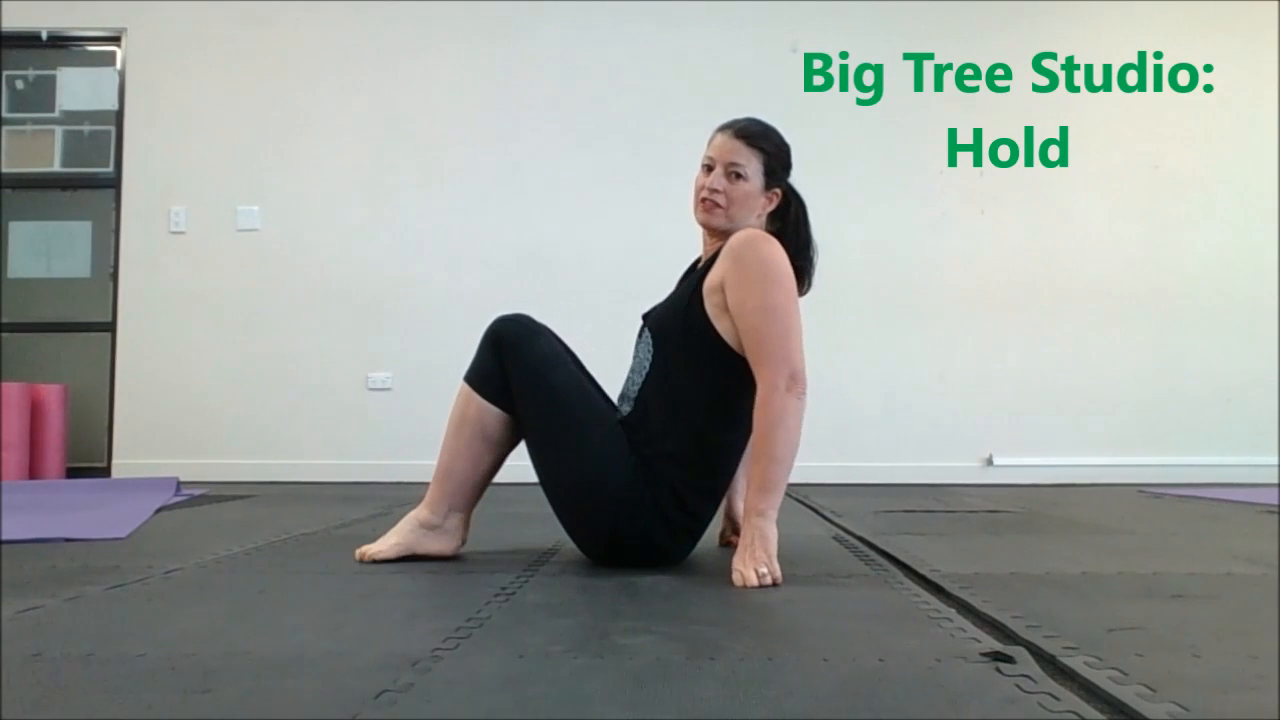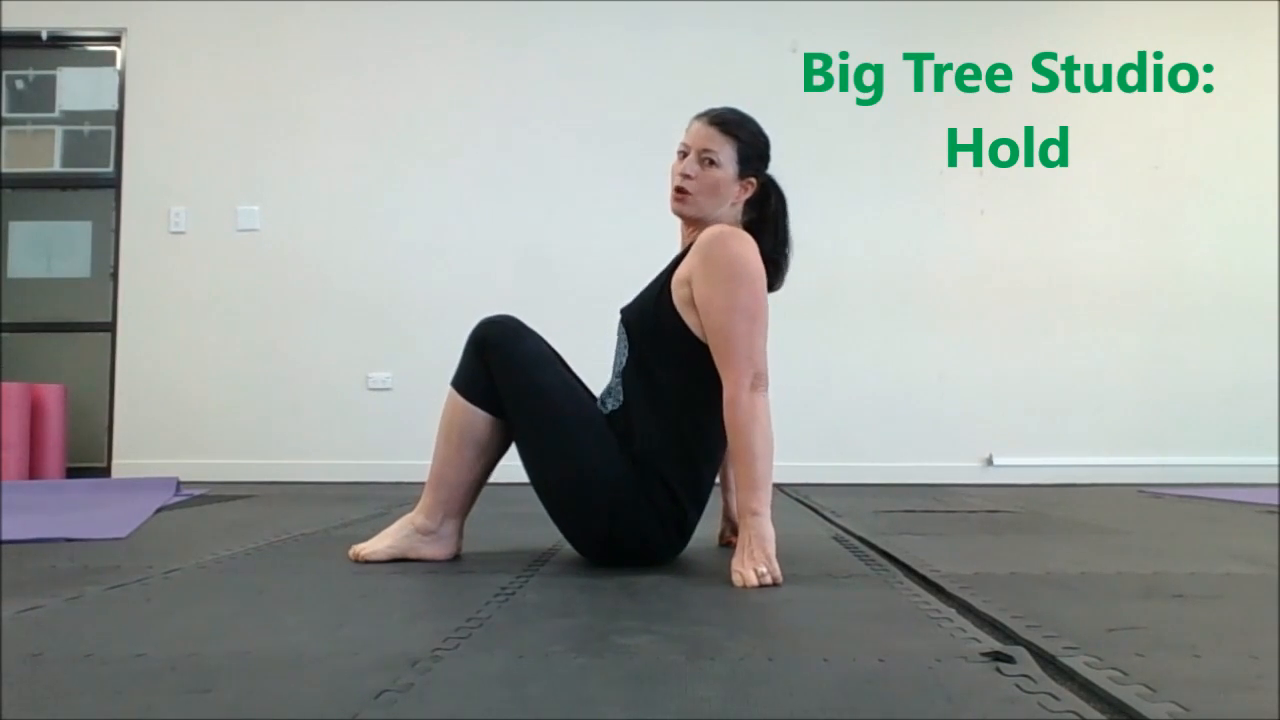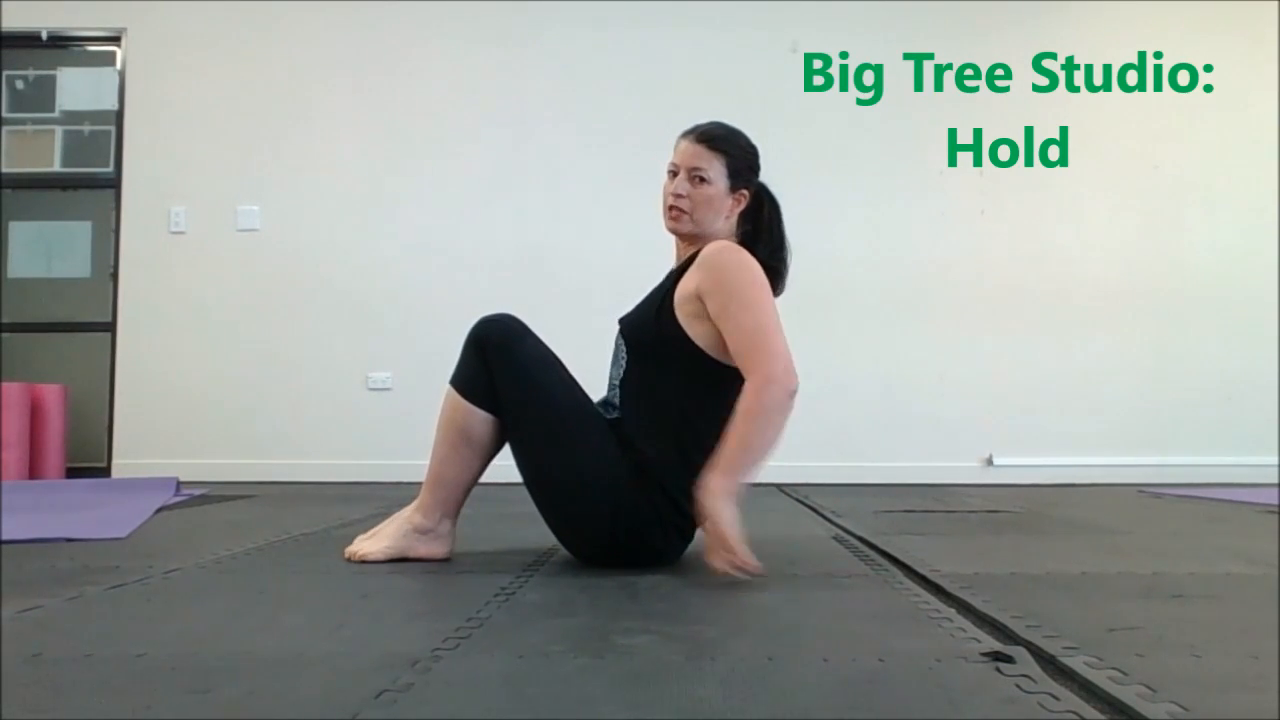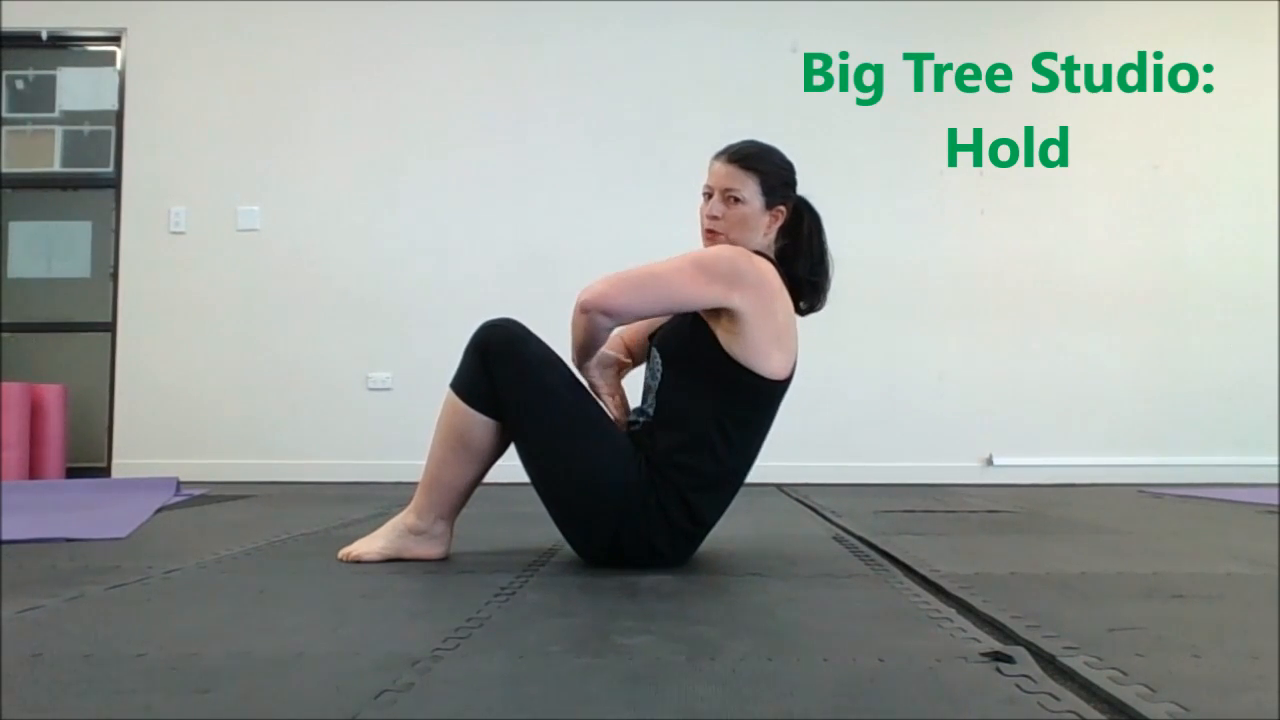
dt=1s
person 1, frame 1
left shoulder: (754, 253)
right shoulder: (711, 266)
left elbow: (785, 385)
right elbow: (727, 391)
left wrist: (761, 523)
right wrist: (735, 504)
left hip: (644, 516)
right hip: (642, 507)
left knee: (513, 343)
right knee: (520, 343)
left ankle: (438, 521)
right ankle: (444, 517)
person 1, frame 2
left shoulder: (725, 248)
right shoulder: (701, 257)
left elbow: (748, 387)
right elbow: (712, 395)
left wrist: (755, 525)
right wrist: (733, 509)
left hip: (635, 513)
right hip: (637, 506)
left knee: (499, 343)
right knee: (503, 346)
left ankle: (432, 528)
right ankle: (438, 524)
person 1, frame 3
left shoulder: (725, 265)
right shoulder: (694, 271)
left elbow: (776, 382)
right elbow: (721, 391)
left wrist: (716, 492)
right wrist: (715, 491)
left hip: (632, 514)
right hip: (635, 506)
left knee: (497, 341)
right knee: (502, 353)
left ankle: (428, 525)
right ankle: (431, 517)
person 1, frame 4
left shoulder: (741, 272)
right shoulder: (725, 293)
left elbow: (598, 301)
right elbow: (624, 344)
left wrist: (587, 361)
right wrist: (601, 364)
left hip: (644, 517)
right hip: (651, 512)
left knee: (500, 347)
right knee: (509, 362)
left ankle: (424, 527)
right ankle: (429, 522)
